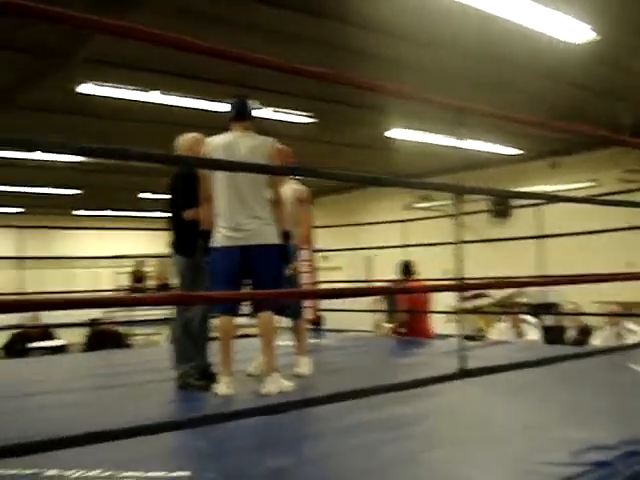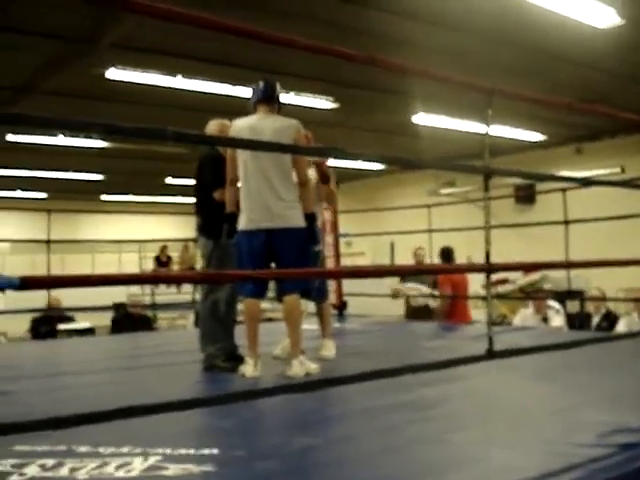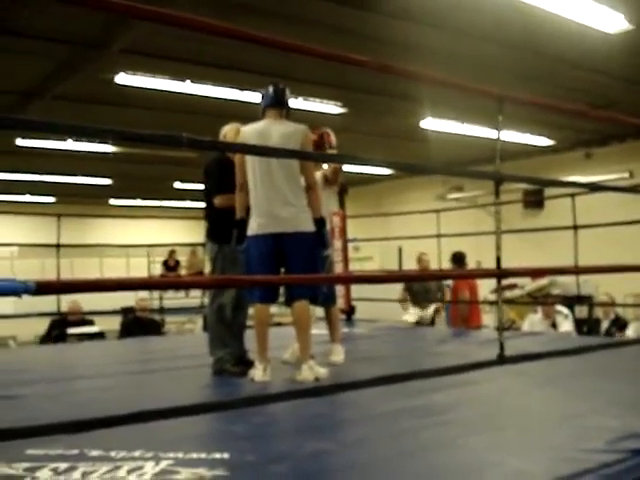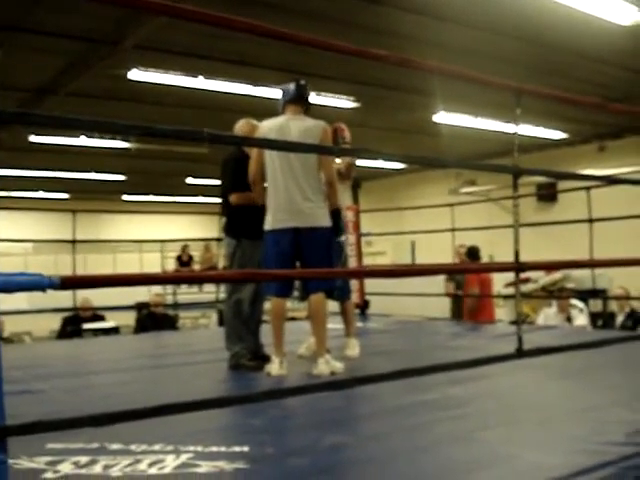
dt=0.7s
person 1, frame 1
left shoulder: (211, 145)
right shoulder: (269, 146)
left elbow: (206, 197)
right elbow: (276, 197)
right wrist: (284, 234)
left hip: (226, 238)
right hip: (263, 236)
left knee: (225, 309)
right knee: (265, 306)
left ankle: (225, 377)
right ankle: (270, 375)
person 1, frame 2
left shoulder: (236, 128)
right shoulder: (293, 128)
left elbow: (231, 180)
right elbow: (303, 179)
left wrist: (230, 217)
right wrist: (311, 217)
left hip: (251, 221)
right hip: (288, 220)
left knee: (252, 291)
right knee: (291, 289)
left ankle: (252, 360)
right ankle: (296, 358)
person 1, frame 3
left shoulder: (245, 134)
right shoulder: (300, 132)
left elbow: (241, 185)
right elbow: (311, 184)
left wrist: (240, 222)
right wrist: (320, 222)
left hip: (260, 226)
right hip: (297, 224)
left knee: (261, 297)
right knee: (300, 294)
left ankle: (262, 365)
right ankle: (306, 363)
person 1, frame 4
left shoulder: (264, 128)
right shoulder: (320, 129)
left elbow: (254, 177)
right elbow: (330, 178)
right wrist: (335, 211)
left hip: (277, 220)
right hip: (314, 218)
left knee: (278, 290)
right knee: (316, 288)
left ankle: (278, 358)
right ankle: (322, 357)
person 2, frame 1
left shoulder: (191, 176)
right shoulder: (186, 174)
right elbow: (190, 213)
left hip: (197, 249)
right hip: (191, 250)
left knee: (199, 311)
right knee: (190, 311)
left ankle: (198, 367)
right ankle: (187, 371)
person 2, frame 2
left shoulder: (218, 160)
right shoulder: (212, 158)
right elbow: (220, 193)
left hip: (223, 232)
right hip: (216, 233)
left knee: (227, 294)
right knee: (216, 293)
left ankle: (226, 349)
right ankle: (213, 353)
person 2, frame 3
left shoulder: (238, 167)
right shoulder: (218, 163)
right elbow: (220, 199)
right hip: (223, 239)
left knee: (239, 299)
right knee: (223, 299)
left ankle: (236, 353)
right ankle: (222, 358)
person 2, frame 4
left shoulder: (248, 161)
right shoulder: (235, 159)
right elbow: (236, 197)
left hip: (254, 234)
right hip: (241, 235)
left knee: (255, 294)
right knee: (240, 294)
left ankle: (252, 348)
right ankle: (239, 353)
person 3, frame 1
left shoulder: (298, 190)
left elbow: (304, 227)
left wrist: (294, 254)
left hip: (286, 254)
left knee: (294, 309)
left ankle: (302, 356)
person 3, frame 2
left shoulder: (320, 172)
left elbow: (331, 200)
left wrist: (324, 174)
left knee: (318, 292)
left ankle: (327, 340)
right ankle: (291, 339)
person 3, frame 3
left shoulder: (326, 177)
left elbow: (336, 167)
left wrist: (330, 147)
left knee: (327, 297)
left ankle: (336, 344)
right ankle: (300, 344)
person 3, frame 4
left shoulder: (340, 171)
left elbow: (349, 162)
left wrist: (344, 142)
left hip: (333, 239)
left knee: (342, 291)
left ankle: (351, 338)
right ankle: (315, 338)
